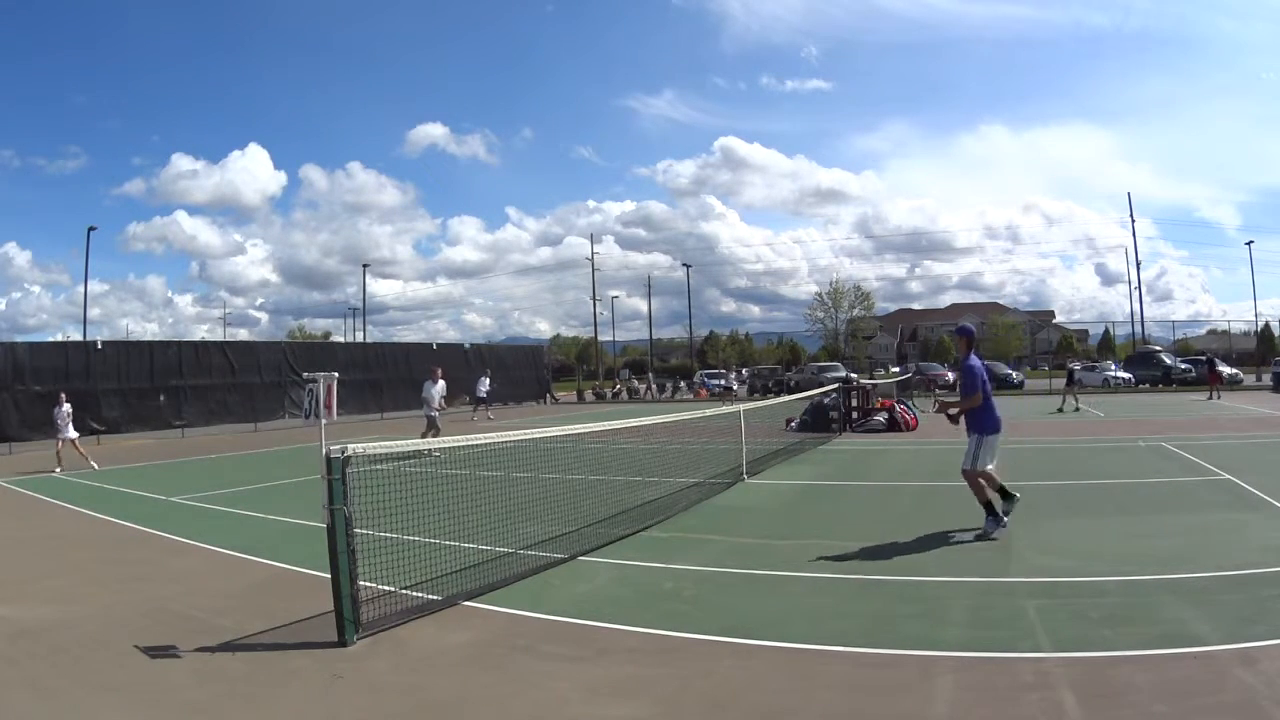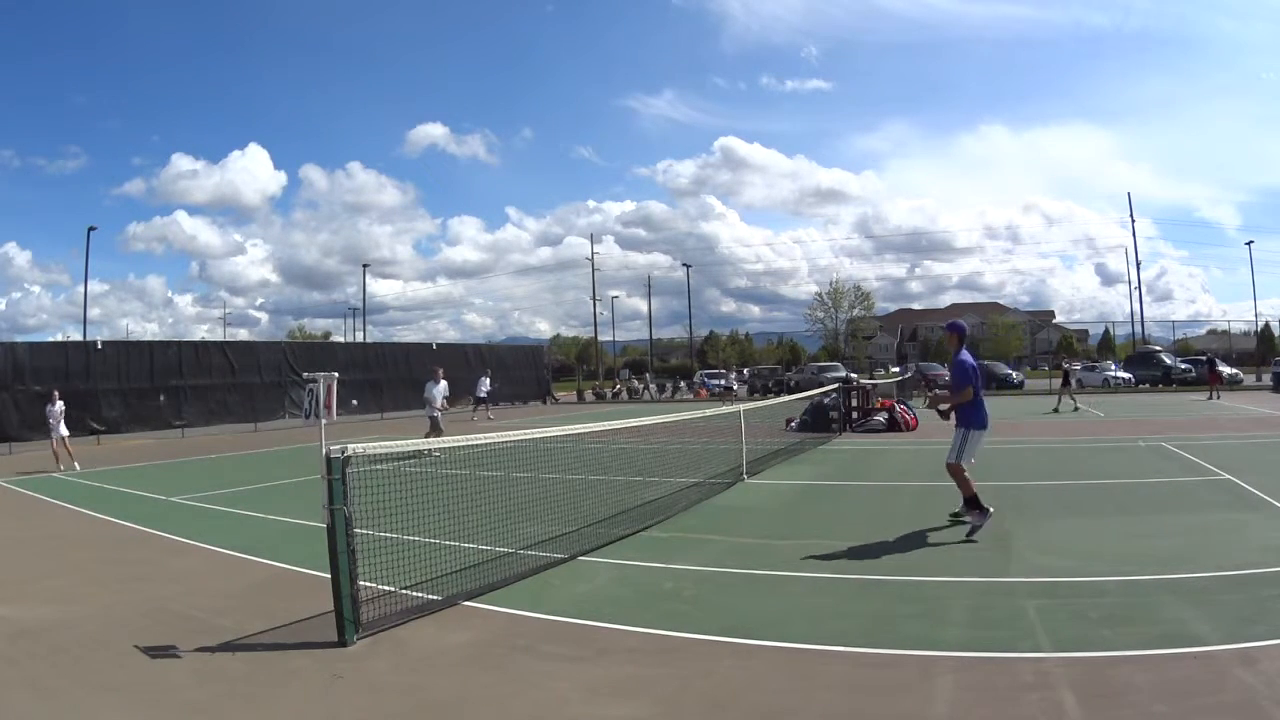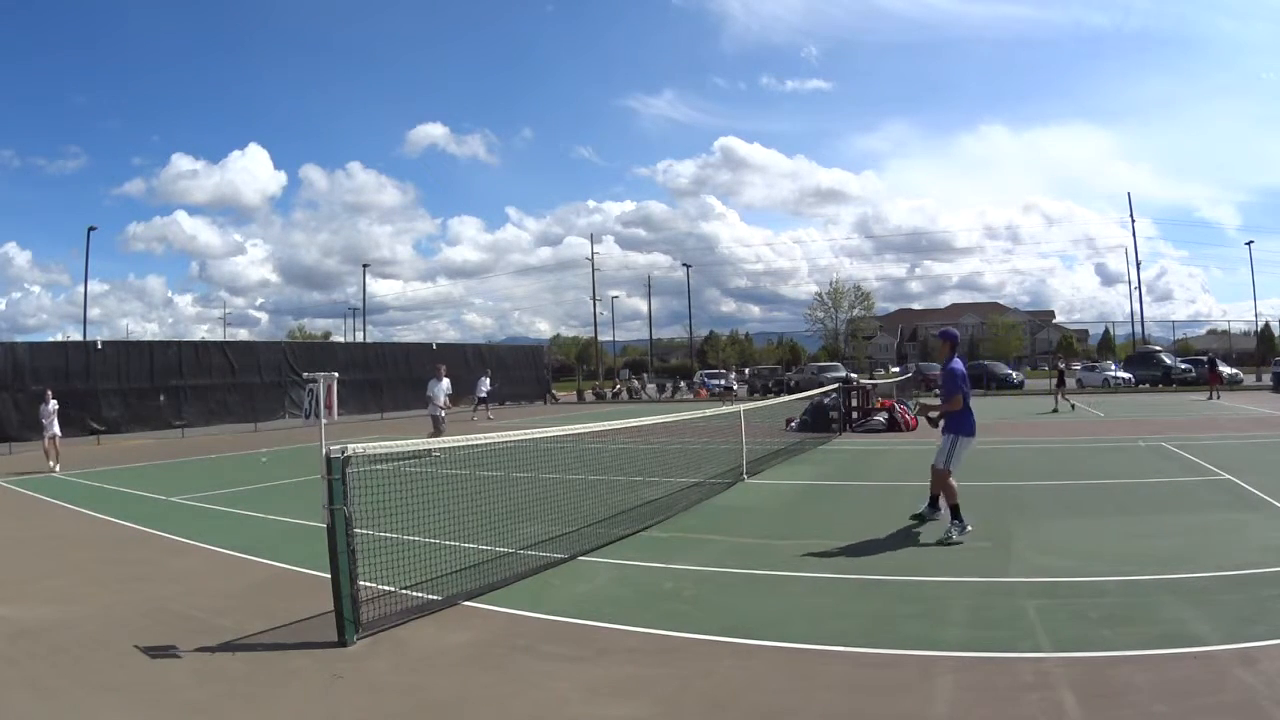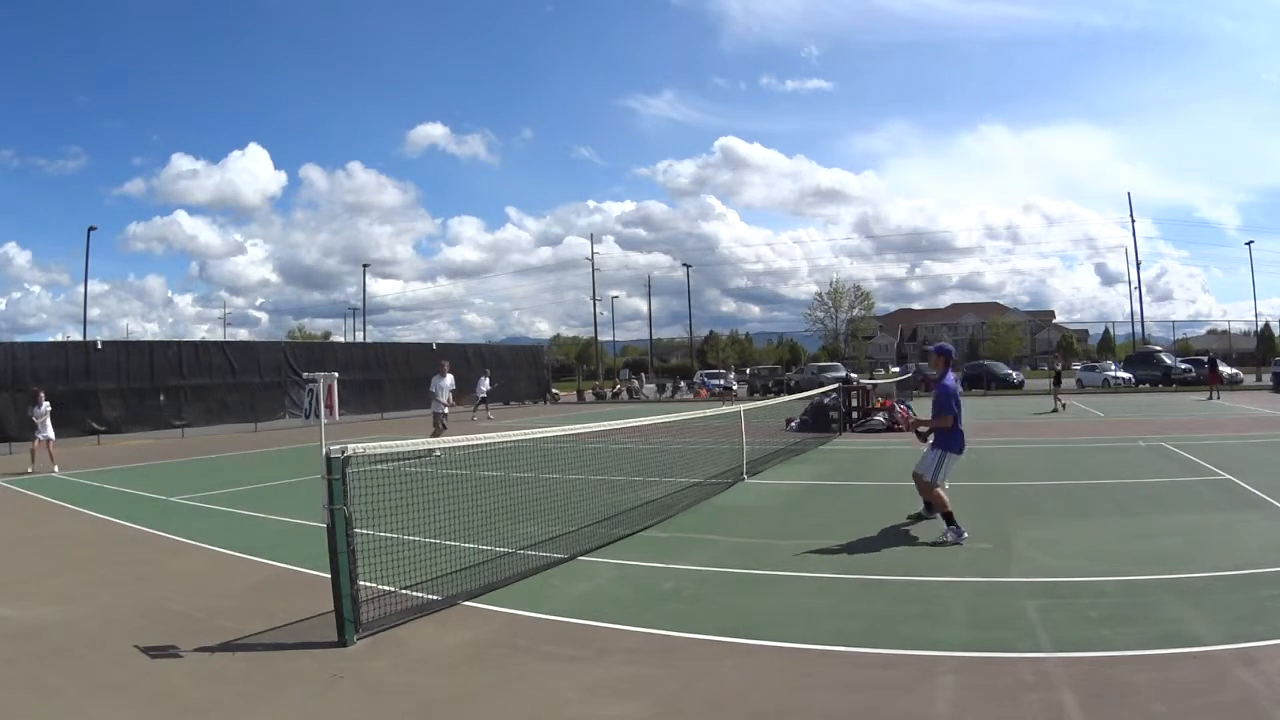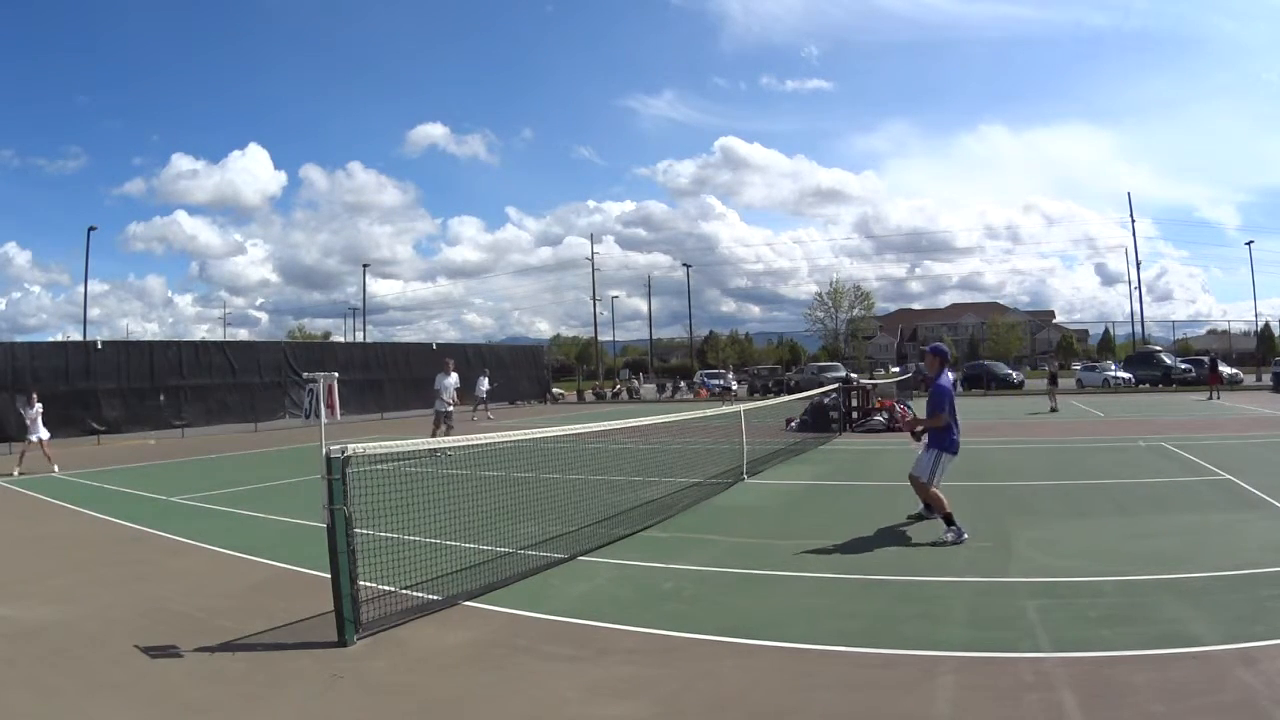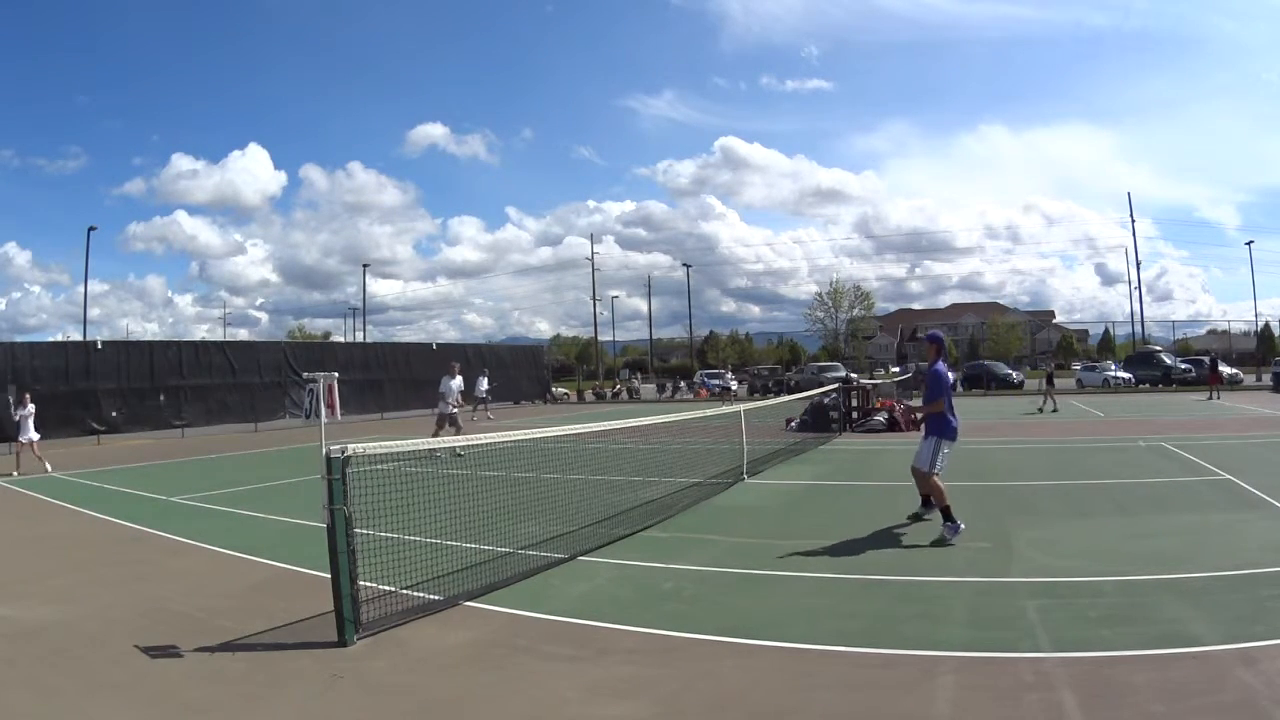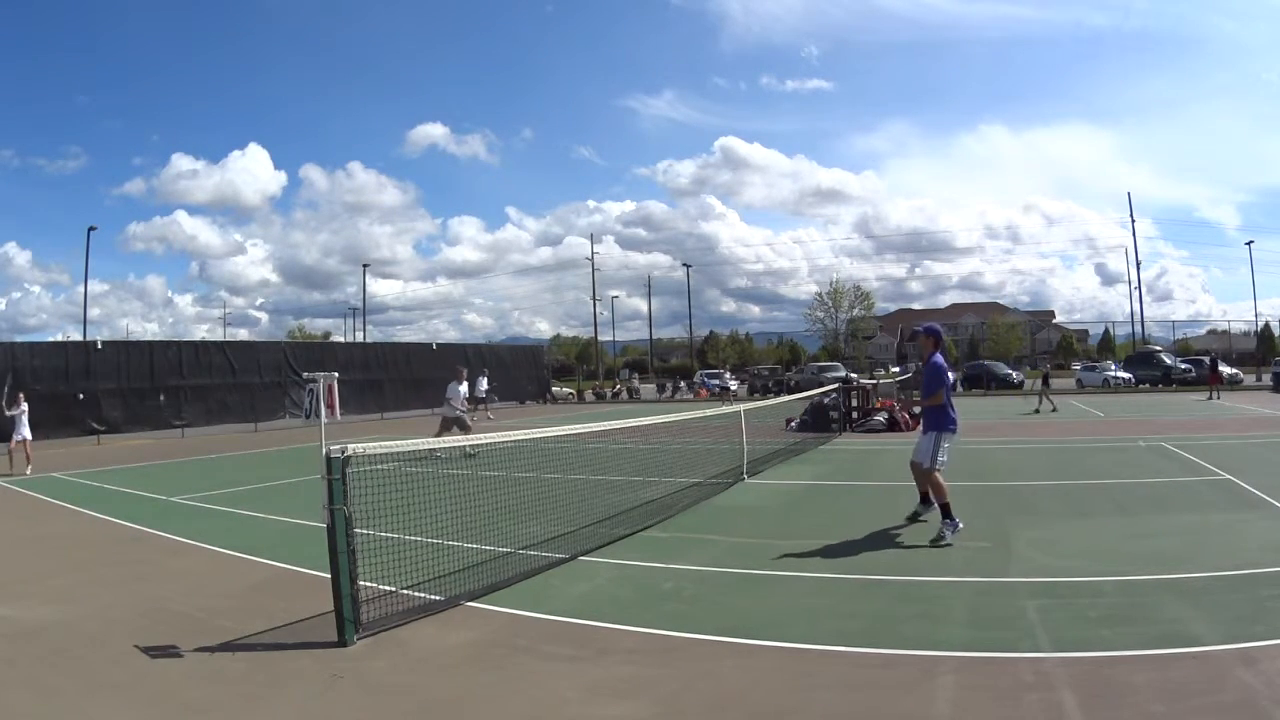
dt=0.1s
person 1, frame 1
left shoulder: (970, 366)
right shoulder: (968, 363)
left elbow: (977, 399)
left wrist: (949, 406)
right wrist: (958, 413)
left hip: (984, 428)
right hip: (981, 426)
left knee: (970, 473)
right knee: (979, 470)
left ankle: (994, 517)
right ankle: (1007, 496)
person 1, frame 2
left shoulder: (962, 361)
right shoulder: (961, 359)
left elbow: (968, 394)
left wrist: (939, 400)
right wrist: (948, 409)
left hip: (971, 422)
right hip: (970, 420)
left knee: (953, 466)
right knee: (956, 464)
left ankle: (979, 510)
right ankle: (969, 505)
person 1, frame 3
left shoulder: (954, 369)
right shoulder: (950, 366)
left elbow: (957, 403)
left wrist: (930, 408)
right wrist: (937, 415)
left hip: (960, 429)
right hip: (953, 428)
left knee: (943, 473)
right knee: (937, 469)
left ankle: (958, 523)
right ankle: (932, 508)
person 1, frame 4
left shoulder: (946, 386)
right shoulder: (943, 382)
left elbow: (947, 421)
left wrist: (922, 423)
right wrist: (927, 430)
left hip: (948, 444)
right hip: (940, 441)
left knee: (930, 485)
right knee: (919, 475)
left ankle: (955, 529)
right ankle: (929, 509)
person 1, frame 5
left shoulder: (941, 386)
right shoulder: (937, 382)
left elbow: (942, 419)
left wrist: (916, 423)
right wrist: (920, 430)
left hip: (943, 444)
right hip: (935, 442)
left knee: (927, 486)
right knee: (915, 477)
left ankle: (954, 529)
right ankle: (929, 508)
person 1, frame 6
left shoulder: (937, 372)
right shoulder: (933, 370)
left elbow: (940, 405)
left wrist: (914, 410)
right wrist: (920, 419)
left hip: (941, 432)
right hip: (933, 431)
left knee: (929, 475)
right knee: (917, 469)
left ankle: (951, 524)
right ankle: (927, 505)
person 1, frame 7
left shoulder: (936, 364)
right shoulder: (930, 363)
left elbow: (940, 398)
left wrist: (913, 403)
right wrist: (918, 413)
left hip: (941, 427)
right hip: (931, 425)
left knee: (931, 471)
right knee: (916, 464)
left ankle: (950, 521)
right ankle: (926, 503)
